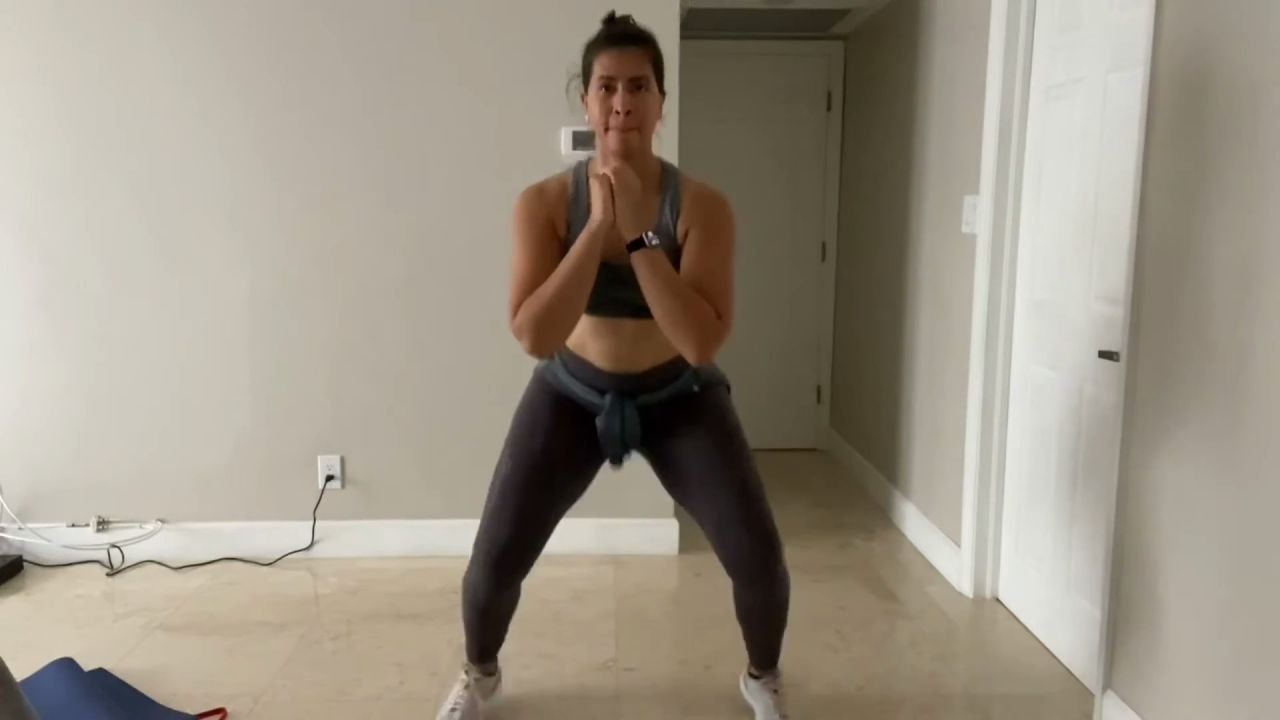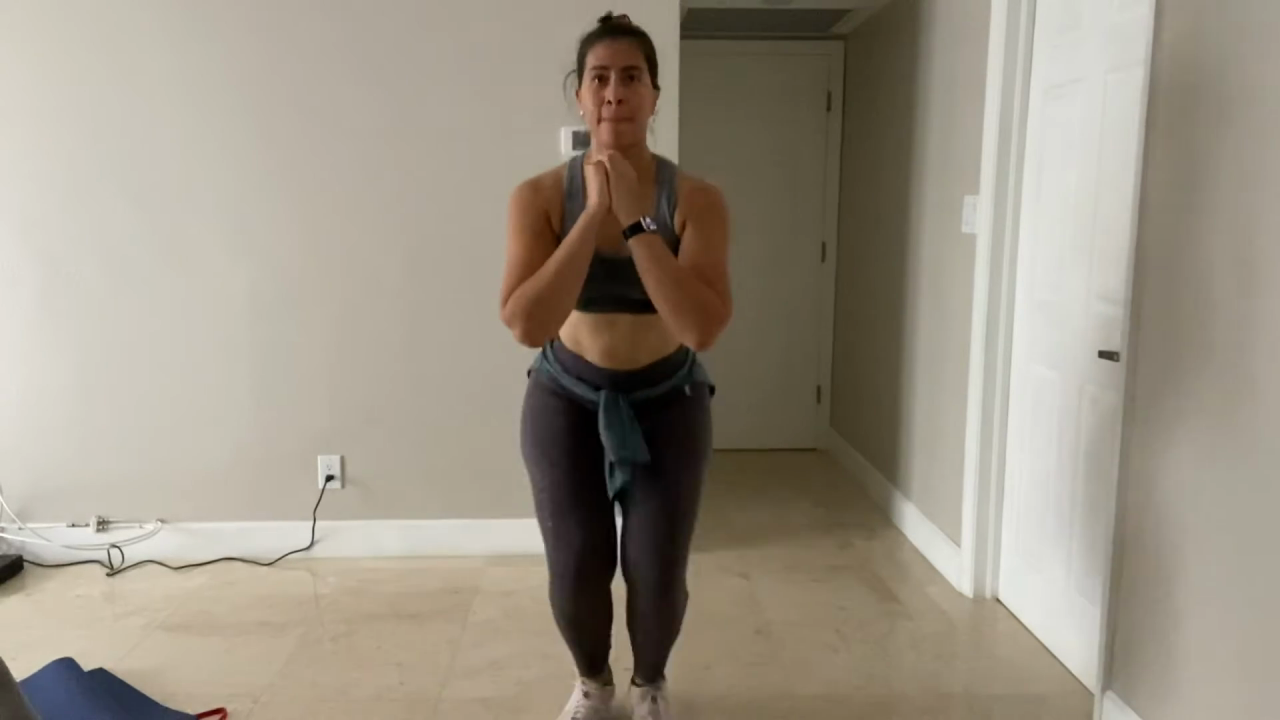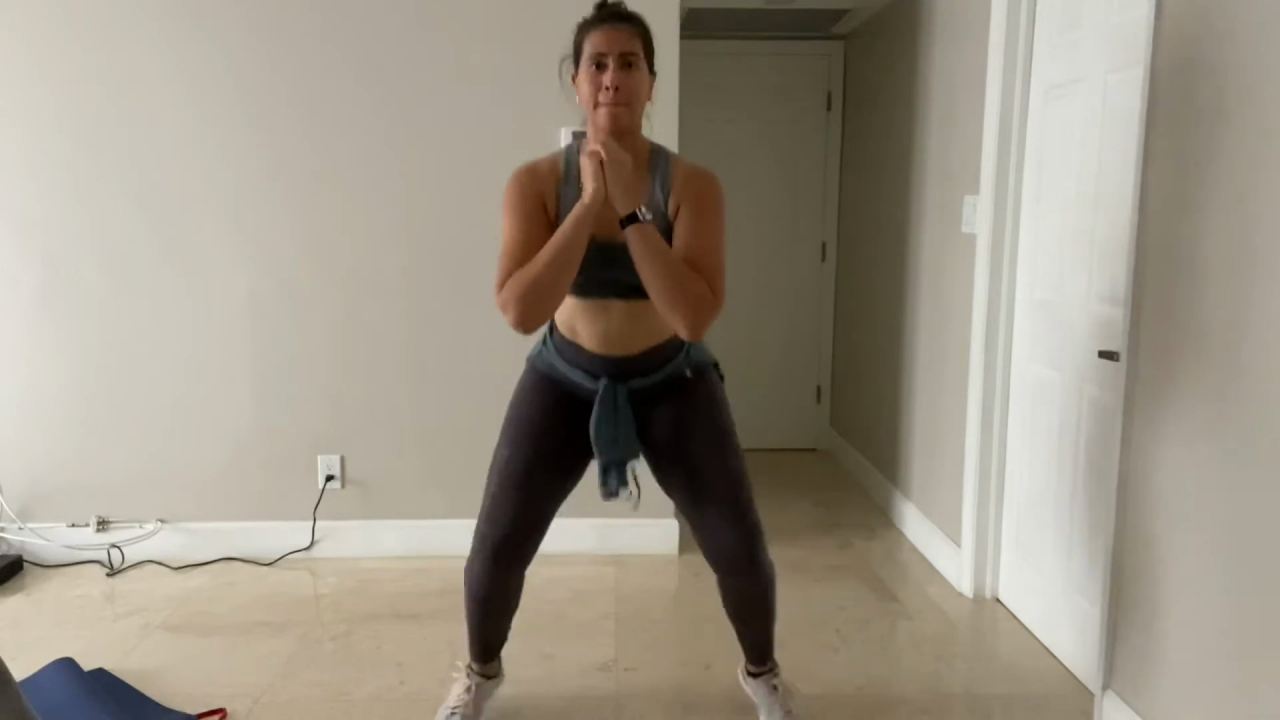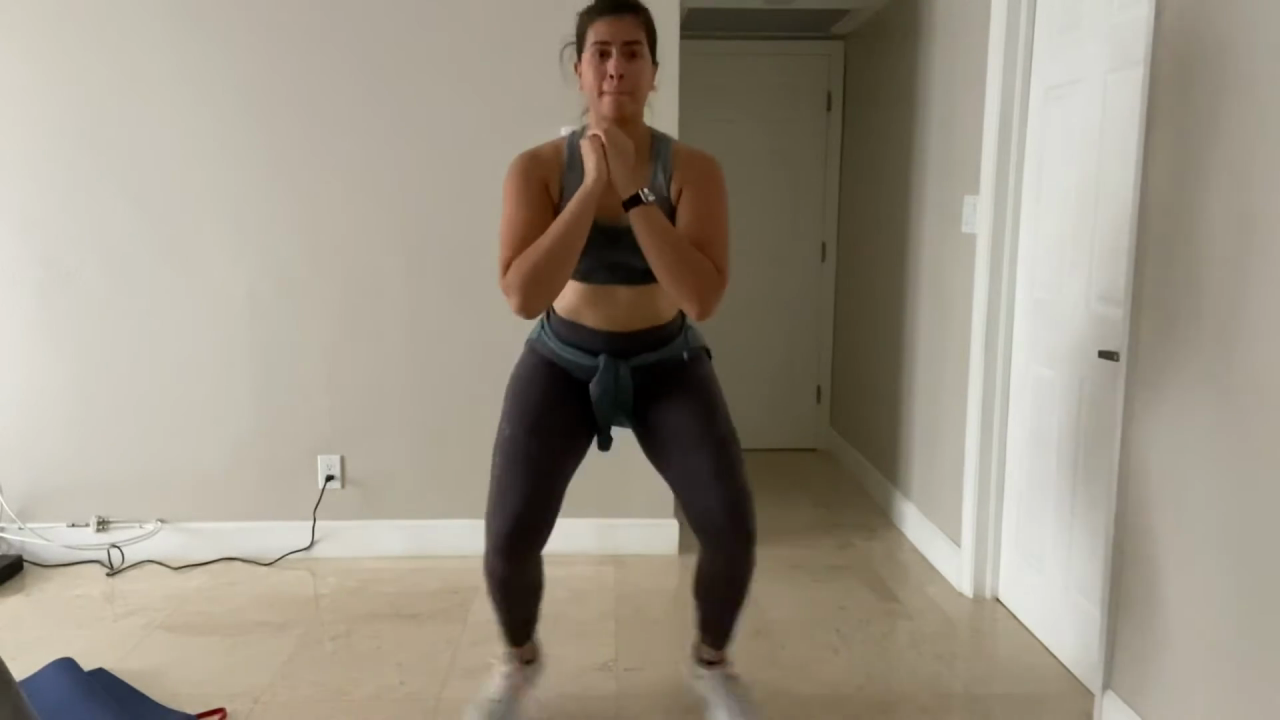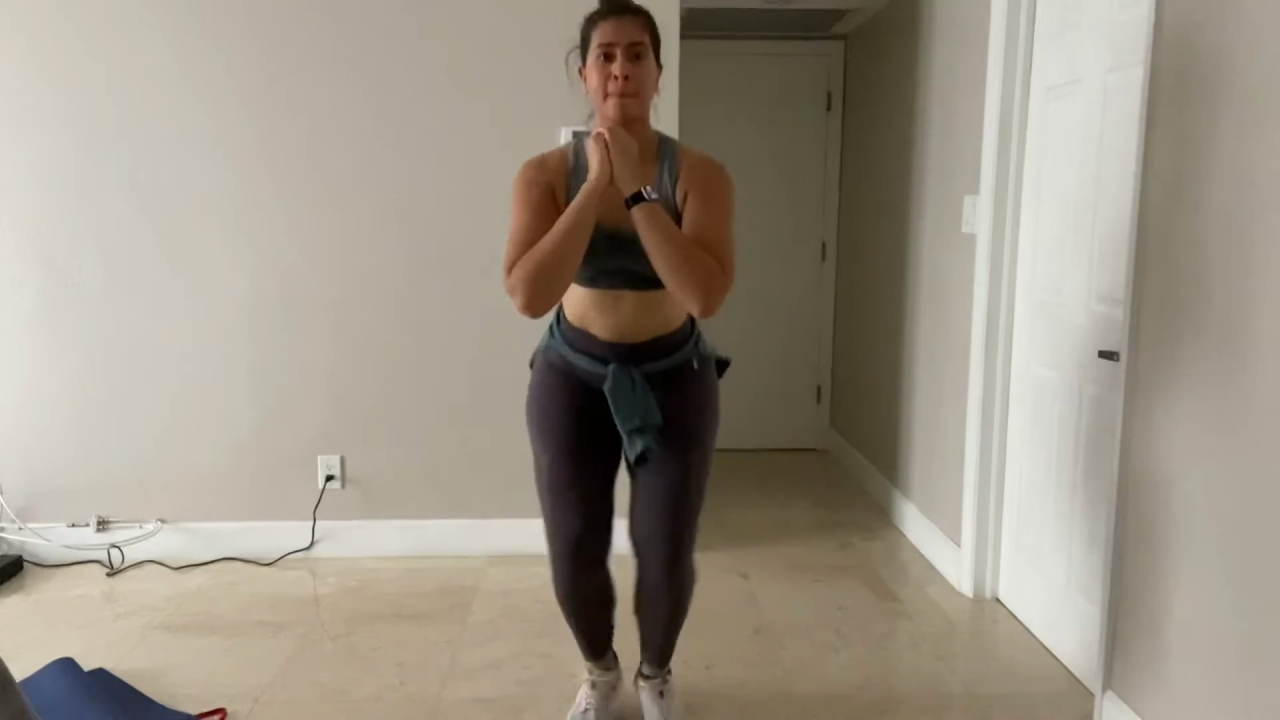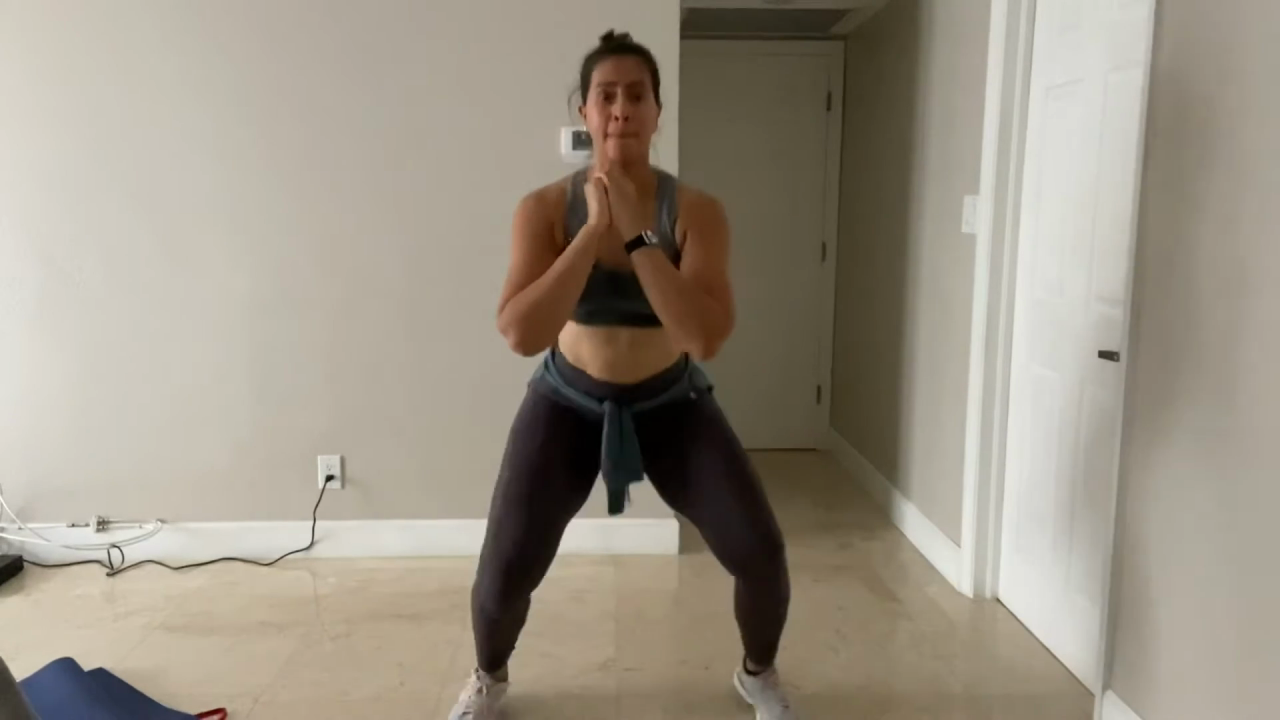
dt=0.5s
person 1, frame 1
left shoulder: (702, 204)
right shoulder: (545, 202)
left elbow: (703, 342)
right elbow: (534, 338)
left wrist: (639, 234)
right wrist: (598, 228)
left hip: (678, 399)
right hip: (572, 395)
left knee: (757, 556)
right knee: (496, 559)
person 1, frame 2
left shoulder: (696, 198)
right shoulder: (540, 195)
left elbow: (704, 329)
right elbow: (522, 323)
left wrist: (635, 221)
right wrist: (594, 216)
left hip: (666, 397)
right hip: (568, 395)
left knee: (656, 567)
right knee: (577, 562)
person 1, frame 3
left shoulder: (691, 183)
right shoulder: (536, 182)
left elbow: (696, 318)
right elbow: (520, 312)
left wrist: (631, 212)
right wrist: (590, 204)
left hip: (669, 384)
right hip: (564, 383)
left knee: (739, 548)
right knee: (499, 548)
person 1, frame 4
left shoulder: (694, 169)
right shoulder: (536, 169)
left elbow: (702, 297)
right elbow: (523, 296)
left wrist: (635, 194)
right wrist: (593, 190)
left hip: (665, 368)
right hip: (563, 367)
left knee: (733, 525)
right knee: (511, 532)
left ankle: (711, 661)
right ankle: (518, 658)
person 1, frame 5
left shoulder: (698, 172)
right shoulder: (546, 173)
left elbow: (707, 296)
right elbow: (527, 295)
left wrist: (636, 195)
right wrist: (594, 190)
left hip: (672, 374)
right hip: (574, 373)
left knee: (662, 547)
right knee: (578, 550)
person 1, frame 6
left shoulder: (696, 210)
right shoulder: (544, 209)
left elbow: (708, 337)
right elbow: (521, 334)
left wrist: (635, 237)
right wrist: (592, 233)
left hip: (671, 407)
right hip: (567, 405)
left knee: (760, 550)
right knee: (505, 570)
